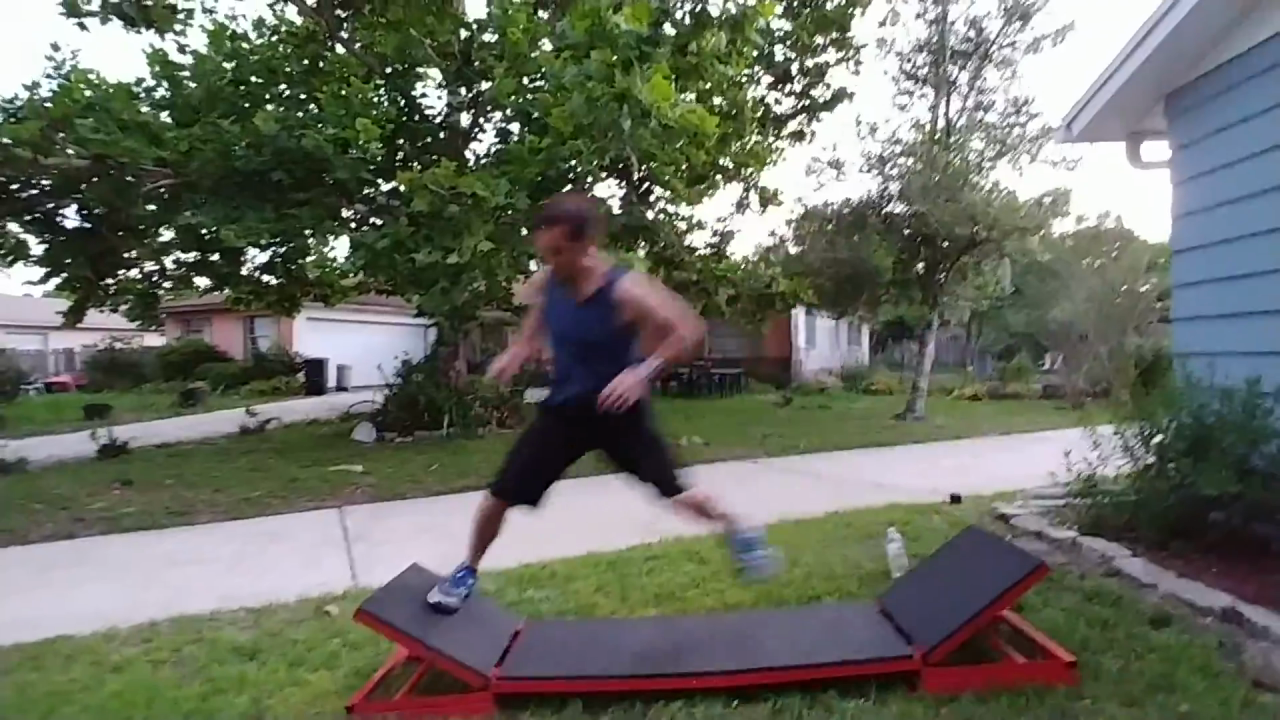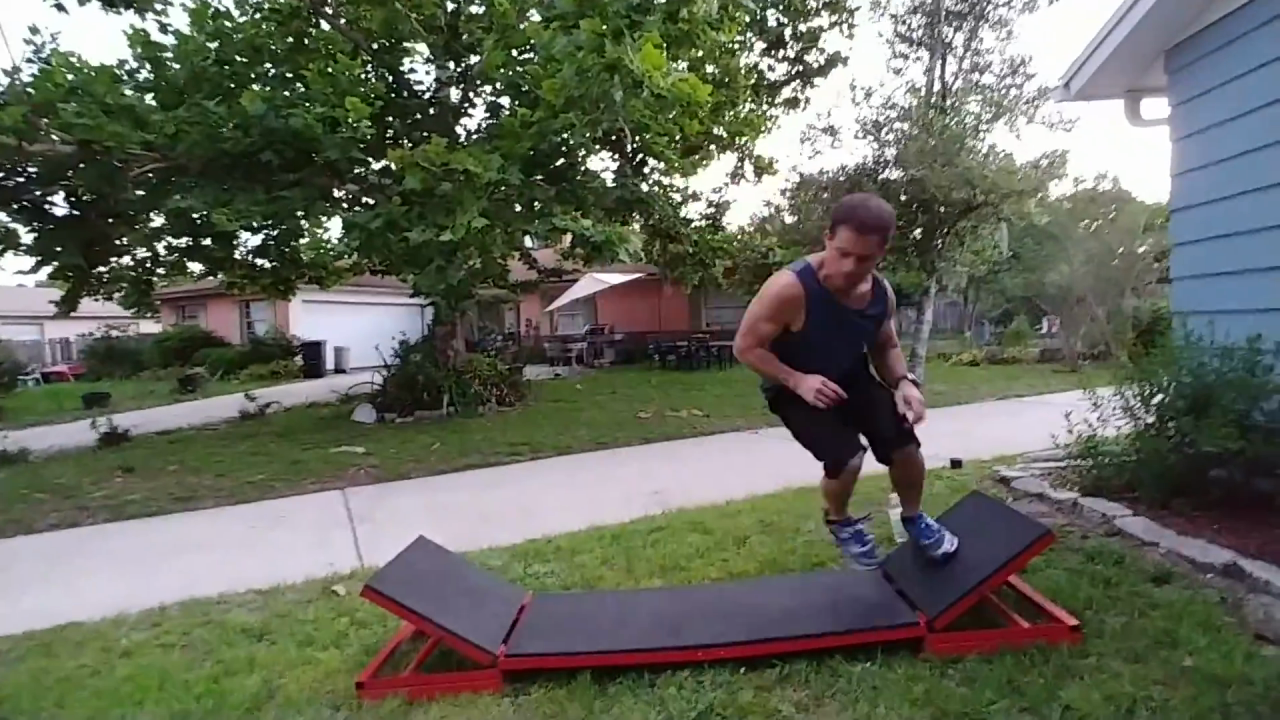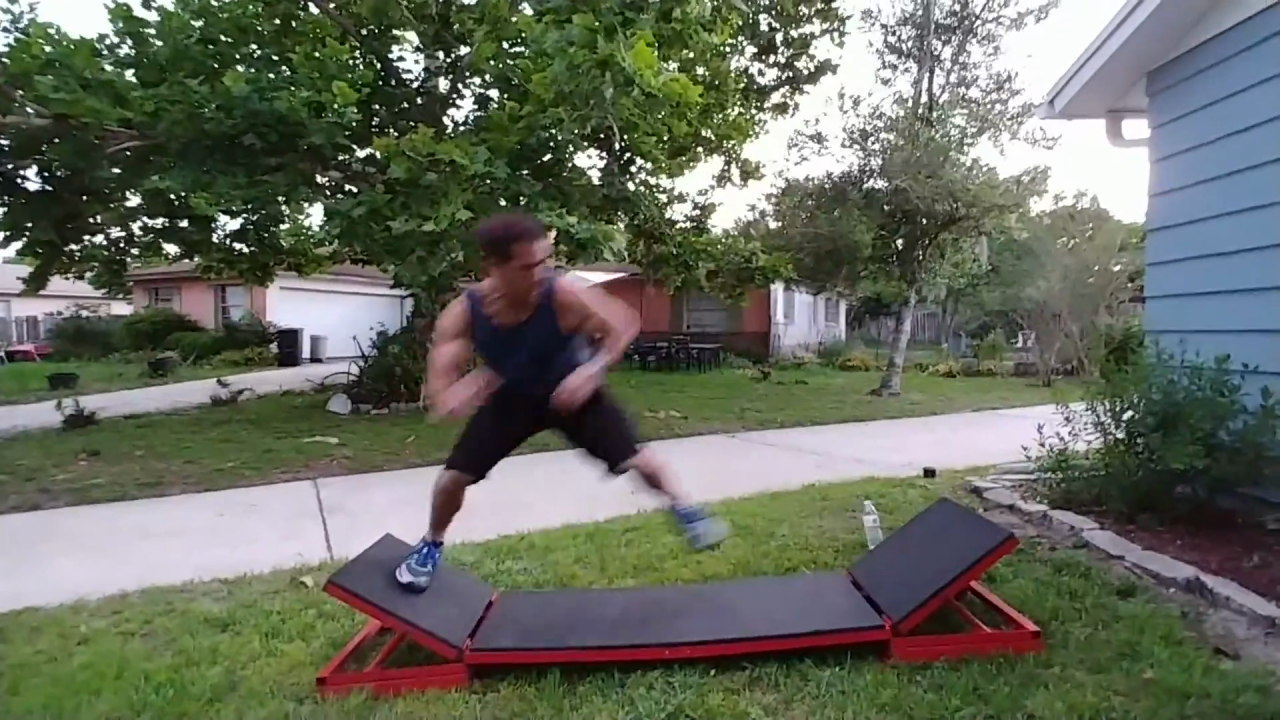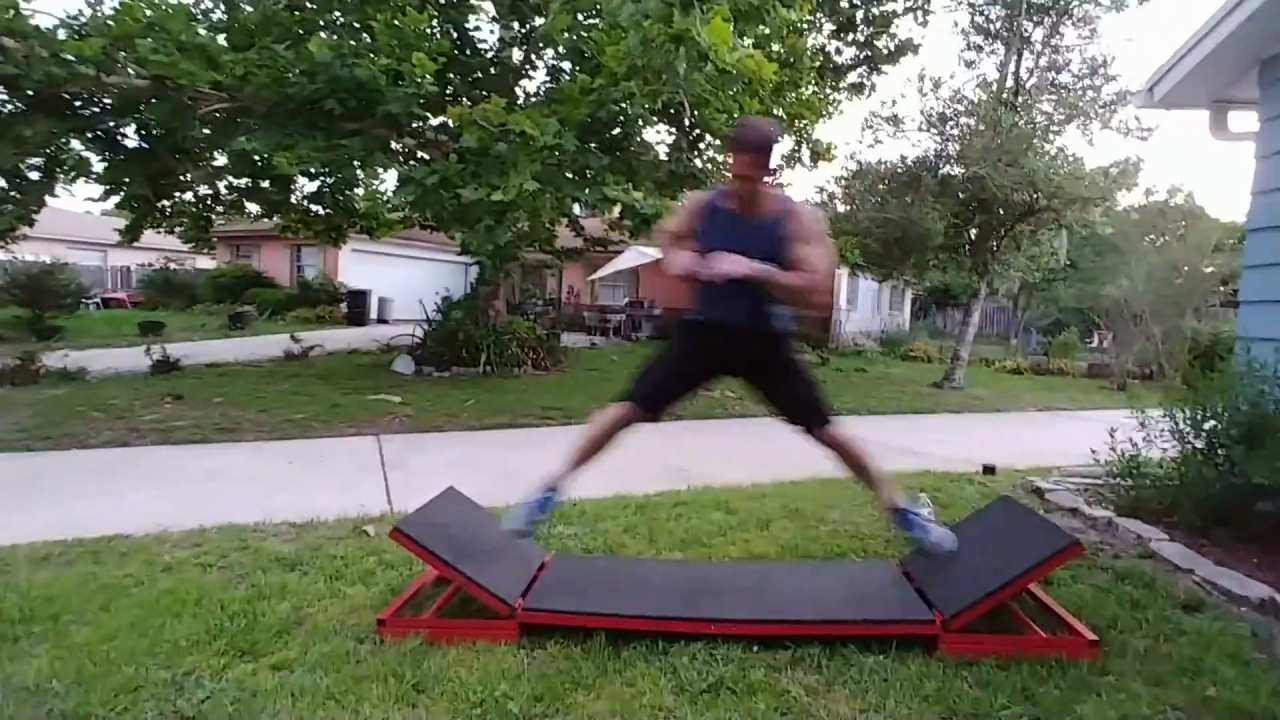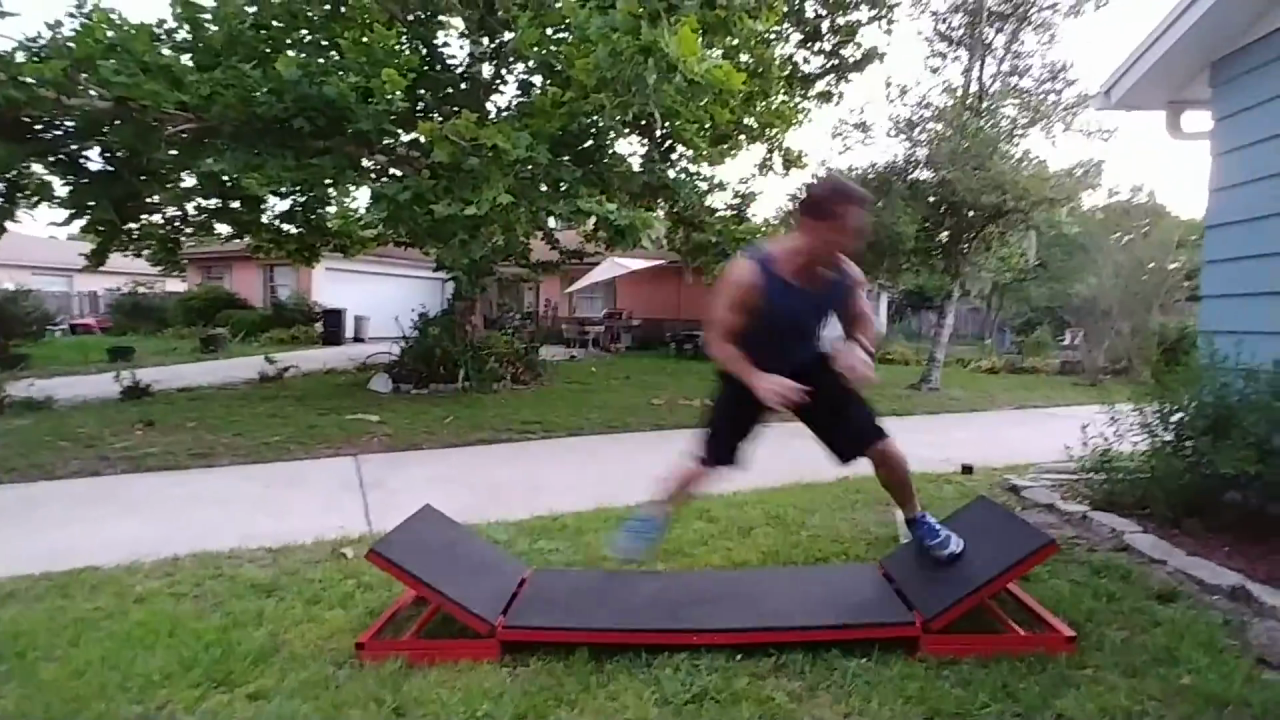
dt=1s
person 1, frame 1
left shoulder: (626, 289)
right shoulder: (544, 284)
left elbow: (688, 330)
left wrist: (644, 371)
right wrist: (514, 354)
left hip: (620, 409)
right hip: (564, 411)
left knee: (672, 492)
right knee: (501, 494)
left ankle: (736, 531)
right ankle: (469, 568)
person 1, frame 2
left shoulder: (881, 293)
right shoulder: (790, 288)
left elbow: (886, 344)
right elbow: (746, 346)
left wrist: (903, 382)
right wrist: (798, 380)
left hip: (850, 376)
right hip: (794, 387)
left knee: (905, 447)
right knee: (847, 458)
left ankle: (913, 518)
right ankle: (839, 522)
person 1, frame 3
left shoulder: (562, 293)
right shoulder: (463, 313)
left elbow: (623, 325)
right elbow: (437, 382)
left wrist: (592, 372)
right wrist: (453, 396)
left hip: (571, 391)
right hip: (513, 398)
left knee: (635, 459)
right knee: (456, 474)
left ankle: (681, 509)
right ankle: (432, 545)
person 1, frame 4
left shoulder: (799, 220)
right shoulder: (700, 205)
left elbow: (819, 295)
right elbow: (663, 238)
left wrist: (758, 272)
right wrist: (675, 257)
left hip: (761, 339)
right hip: (701, 332)
left knee: (824, 430)
right knee: (628, 409)
left ankle: (897, 506)
right ankle: (554, 488)
person 1, frame 5
left shoulder: (845, 276)
right shoulder: (749, 274)
left elbow: (862, 323)
right elbow: (717, 341)
left wrist: (860, 350)
right wrist: (757, 381)
left hip: (805, 369)
right hip: (747, 374)
left knee: (882, 449)
right knee: (710, 461)
left ankle: (916, 519)
right ankle: (656, 514)
